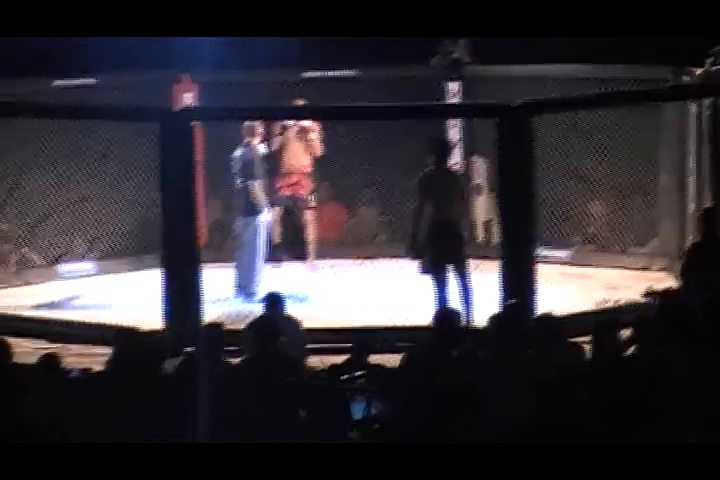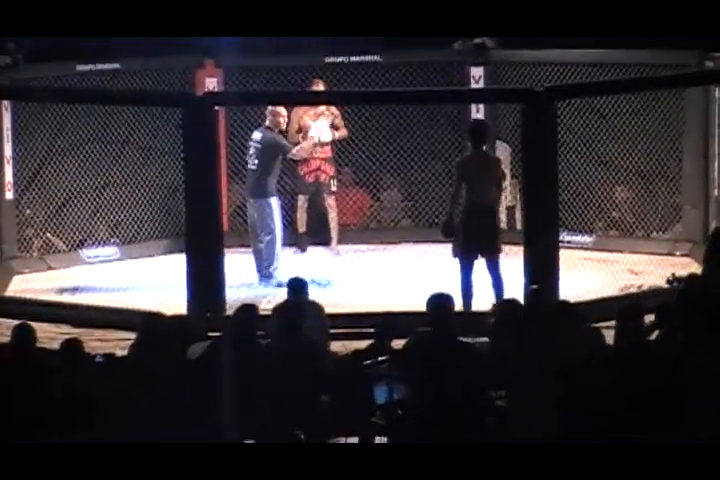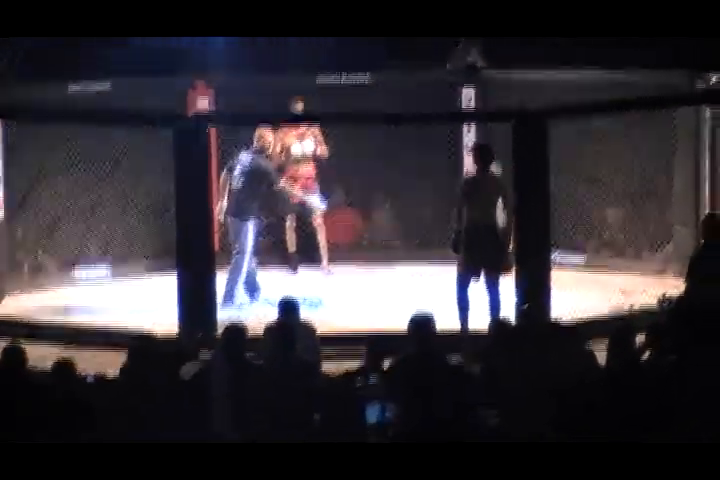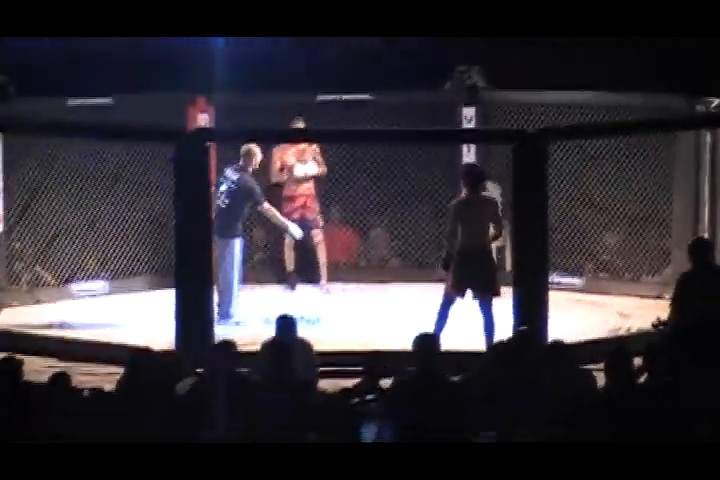
dt=0.4s
person 1, frame 1
left shoulder: (426, 179)
right shoulder: (457, 178)
left elbow: (420, 209)
right elbow: (464, 207)
left wrist: (414, 234)
left hip: (435, 231)
right hip: (454, 230)
left knee: (441, 286)
right knee: (463, 279)
right ankle: (467, 320)
person 1, frame 2
left shoulder: (464, 163)
right shoulder: (495, 162)
left elbow: (456, 192)
right elbow: (499, 191)
left wrist: (450, 216)
left hip: (470, 216)
right hip: (489, 216)
left knee: (466, 270)
right knee: (494, 269)
left ankle: (467, 312)
person 1, frame 3
left shoulder: (468, 183)
right shoulder: (499, 183)
left elbow: (459, 212)
right elbow: (509, 212)
left wrist: (458, 232)
right wrist: (507, 234)
left hip: (472, 235)
right hip: (492, 236)
left knee: (462, 285)
right knee: (492, 288)
left ankle: (464, 327)
person 1, frame 4
left shoulder: (458, 205)
right shoulder: (491, 203)
left elbow: (451, 234)
right elbow: (498, 232)
left wrist: (449, 253)
left hip: (463, 257)
right hip: (484, 258)
left knee: (447, 303)
right knee: (486, 309)
person 2, frame 1
left shoulder: (239, 152)
right shoulder: (252, 155)
right elbow: (254, 185)
right wrist: (264, 209)
left hip: (242, 209)
right hip: (254, 211)
left knee: (243, 250)
right knee: (254, 252)
left ankle: (240, 288)
right ankle: (250, 292)
person 2, frame 2
left shoulder: (256, 134)
right shoulder: (273, 139)
right elbow: (297, 153)
right wrist: (314, 137)
left hip: (252, 192)
right hip: (265, 194)
left knee: (257, 234)
right knee: (272, 234)
left ankle: (263, 274)
right ankle: (269, 276)
person 2, frame 3
left shoulder: (242, 156)
right shoulder: (261, 164)
left elbow: (224, 178)
right elbow: (281, 185)
left wrist: (223, 201)
left hip: (233, 212)
right hip: (245, 215)
left knee: (246, 254)
right knee: (242, 255)
left ankle: (253, 292)
right ankle: (228, 298)
person 2, frame 4
left shoulder: (228, 171)
right shoulder: (248, 182)
left elbow: (214, 193)
right elbow: (266, 208)
left wrist: (214, 215)
right wrist: (288, 224)
left hip: (217, 228)
right hip: (231, 232)
left knee: (223, 271)
right knee: (232, 273)
left ankle: (224, 308)
right ankle: (226, 315)
person 3, frame 1
left shoulder: (313, 126)
right shoulder: (283, 124)
left elbow: (318, 152)
right elbow: (273, 147)
left wrist: (310, 131)
right wrist: (281, 130)
left hip: (305, 175)
right hip: (285, 174)
left knee: (309, 217)
right knee: (275, 214)
left ankle: (310, 258)
right ankle: (277, 247)
person 3, frame 2
left shoulder: (332, 111)
right shoulder: (298, 112)
left elbow: (345, 132)
right elbow: (290, 136)
left wrist: (334, 134)
right wrist: (303, 136)
left hip: (325, 160)
right hip: (306, 161)
left knee: (330, 202)
right knee: (302, 202)
left ankle: (334, 243)
right ankle: (302, 239)
person 3, frame 3
left shoulder: (313, 129)
right shoulder: (281, 133)
left elbow: (325, 153)
right elbow: (275, 159)
left wrist: (315, 149)
right wrist: (287, 154)
left hip: (310, 180)
right hip: (291, 181)
left knee: (318, 221)
right knee: (290, 222)
left ankle: (324, 262)
right ankle: (293, 259)
person 3, frame 4
left shoulder: (312, 147)
right shoulder: (279, 151)
left elbow: (324, 169)
right elbow: (274, 178)
left wrist: (316, 170)
right wrist: (288, 173)
left hip: (309, 197)
right hip: (290, 199)
left knee: (318, 238)
right knee: (289, 240)
left ankle: (324, 280)
right ankle: (291, 278)
